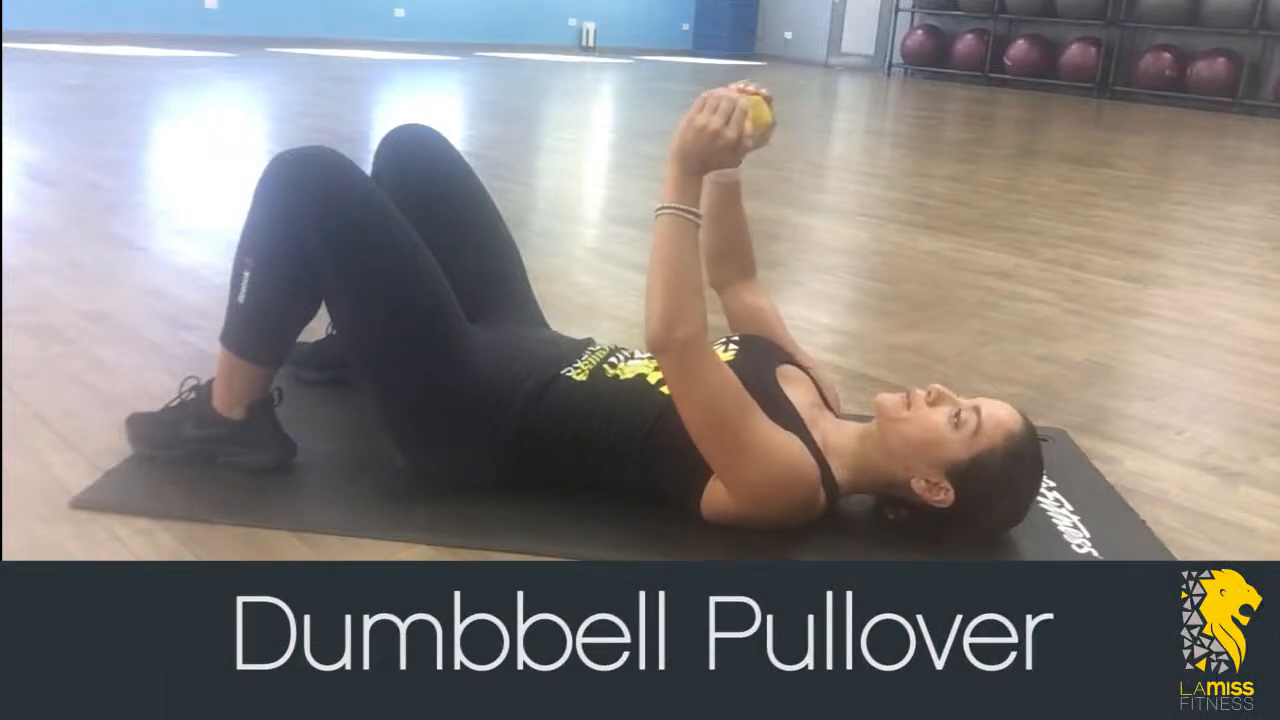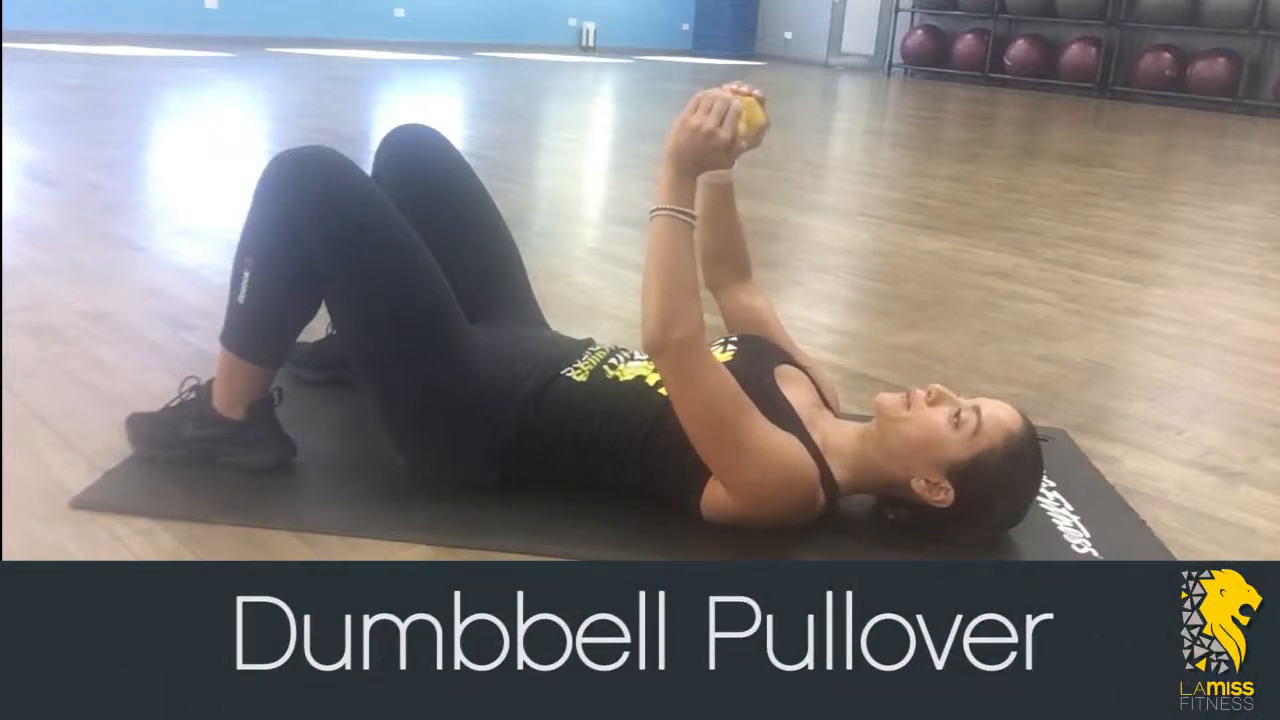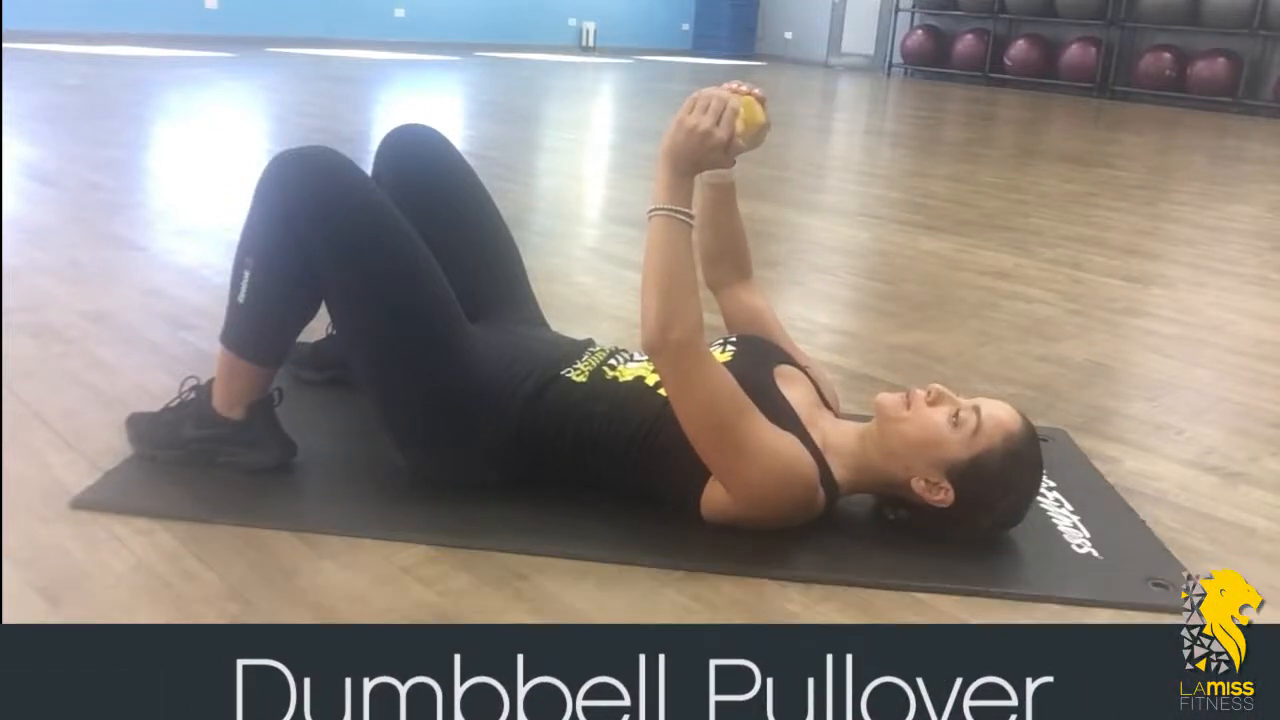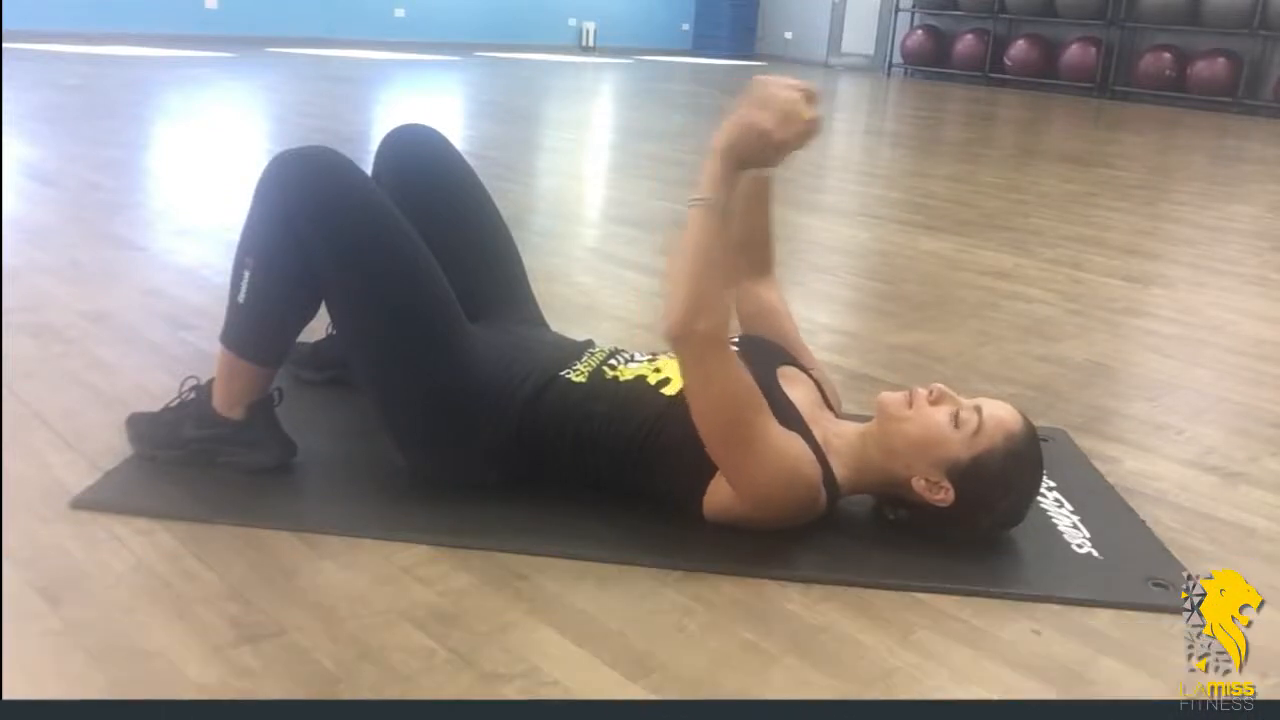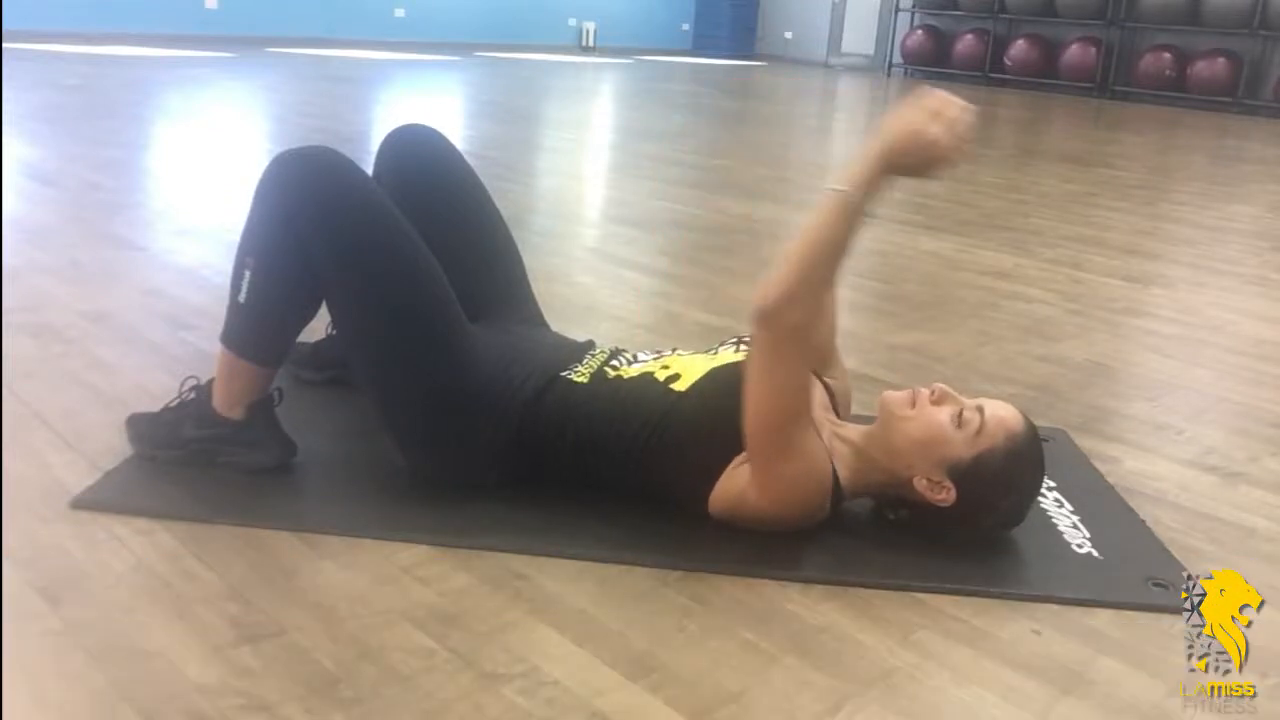
dt=0.2s
person 1, frame 1
left shoulder: (787, 481)
right shoulder: (813, 394)
left elbow: (673, 339)
right elbow: (735, 281)
left wrist: (686, 170)
right wrist: (725, 168)
left hip: (472, 411)
right hip: (529, 354)
left knee: (306, 179)
right knee: (410, 148)
left ankle: (228, 415)
right ankle: (353, 343)
person 1, frame 2
left shoulder: (786, 481)
right shoulder: (812, 394)
left elbow: (670, 341)
right elbow: (729, 283)
left wrist: (679, 172)
right wrist: (719, 169)
left hip: (473, 411)
right hip: (528, 355)
left knee: (307, 178)
right knee: (410, 147)
left ankle: (228, 415)
right ankle: (351, 343)
person 1, frame 3
left shoulder: (786, 483)
right shoulder: (811, 396)
left elbow: (669, 340)
right elbow: (731, 283)
left wrist: (677, 170)
right wrist: (719, 167)
left hip: (472, 412)
right hip: (527, 356)
left knee: (306, 178)
right knee: (411, 147)
left ankle: (226, 417)
right ankle: (351, 344)
person 1, frame 4
left shoulder: (788, 484)
right shoulder: (812, 398)
left elbow: (692, 330)
right elbow: (749, 286)
left wrist: (729, 164)
right wrist: (755, 161)
left hip: (474, 415)
right hip: (529, 358)
left knee: (307, 180)
right knee: (410, 149)
left ankle: (227, 418)
right ankle: (348, 342)
person 1, frame 5
left shoulder: (793, 487)
right shoulder: (837, 417)
left elbow: (780, 308)
right elbow: (805, 307)
left wrist: (880, 165)
right wrist: (891, 169)
left hip: (473, 416)
right hip: (530, 358)
left knee: (309, 180)
right knee: (411, 148)
left ankle: (228, 415)
right ankle: (350, 344)
